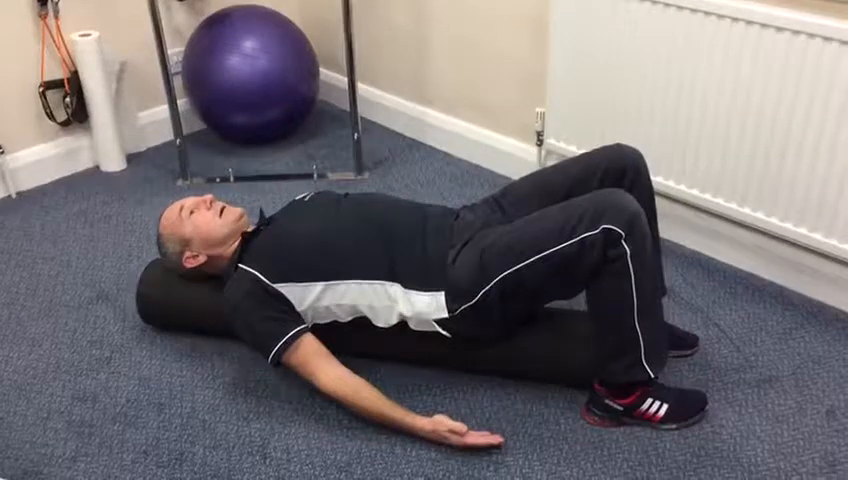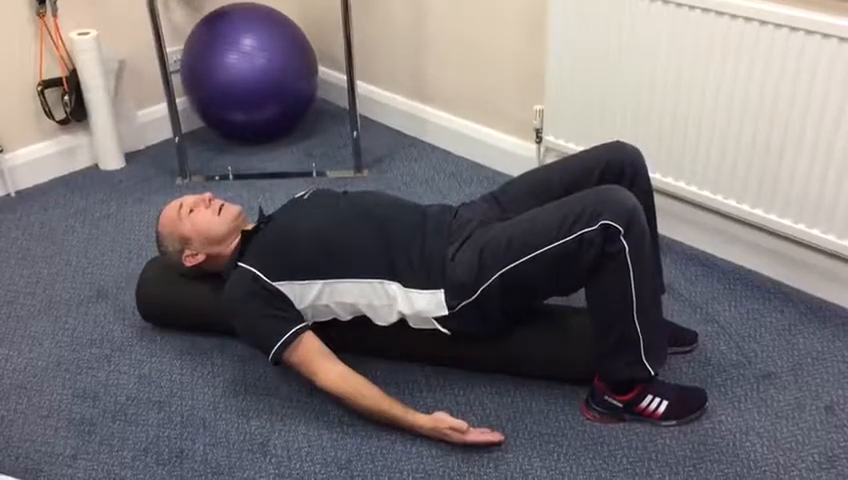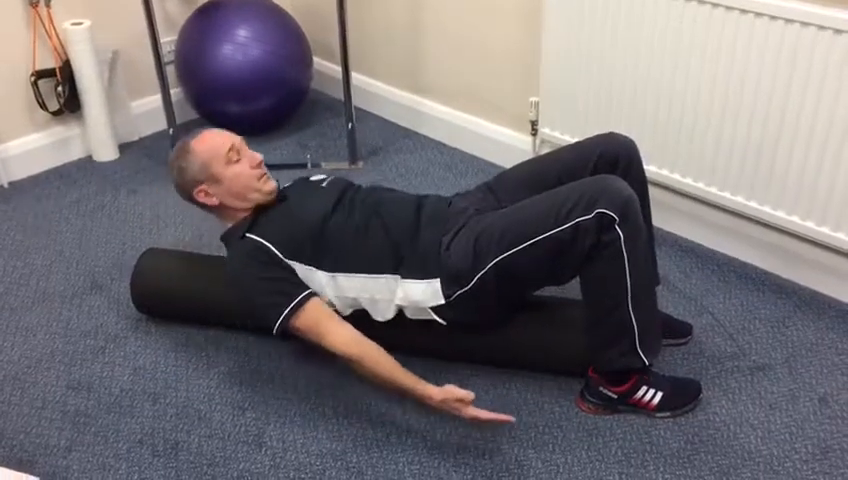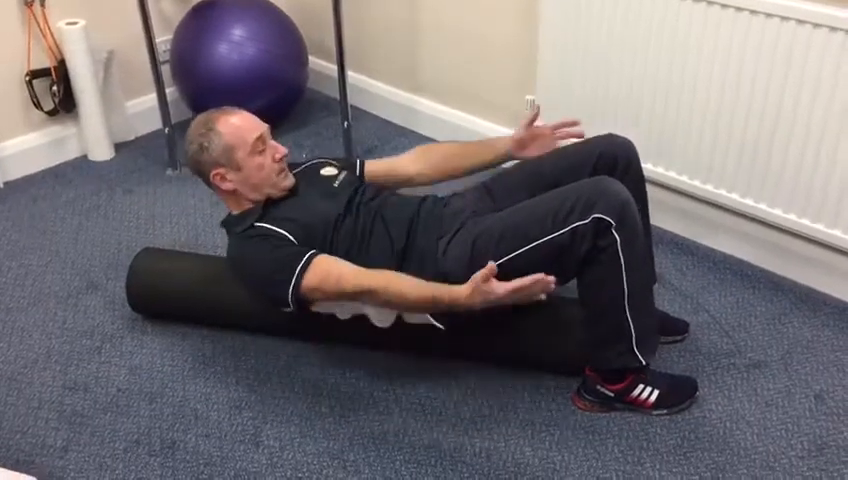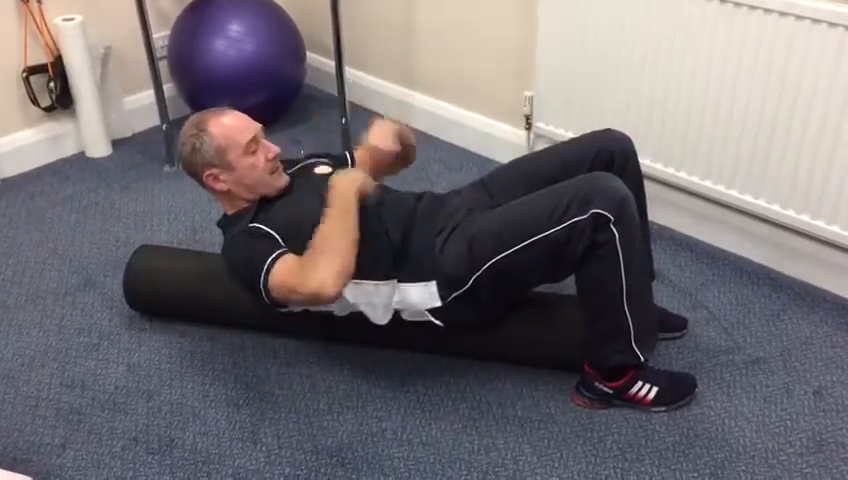
dt=1s
person 1, frame 1
left shoulder: (288, 217)
right shoulder: (250, 291)
right elbow: (323, 371)
right wrist: (421, 424)
left hip: (464, 225)
right hip: (463, 287)
left knee: (620, 163)
right knee: (617, 218)
left ankle: (639, 321)
right ankle: (625, 391)
person 1, frame 2
left shoulder: (287, 217)
right shoulder: (250, 288)
right elbow: (323, 369)
right wrist: (421, 422)
left hip: (461, 223)
right hip: (460, 284)
left knee: (619, 162)
right knee: (615, 214)
left ankle: (635, 317)
right ankle: (624, 387)
person 1, frame 3
left shoulder: (296, 193)
right shoulder: (253, 258)
right elbow: (334, 335)
right wrist: (430, 394)
left hip: (456, 214)
right hip: (456, 274)
left knee: (613, 152)
right knee: (610, 202)
left ankle: (630, 309)
right ankle: (619, 379)
person 1, frame 4
left shoulder: (303, 174)
right shoulder: (256, 247)
left elbow: (411, 166)
right elbow: (359, 285)
left wrist: (511, 147)
right wrist: (464, 298)
left hip: (454, 215)
right hip: (450, 266)
left knee: (612, 153)
right knee: (607, 207)
left ankle: (628, 309)
right ankle: (617, 378)
person 1, frame 5
left shoulder: (296, 170)
right shoulder: (248, 245)
left elbow: (404, 152)
right elbow: (322, 283)
left wrist: (385, 131)
right wrist: (344, 190)
left hip: (450, 212)
right hip: (446, 274)
left knee: (610, 148)
right knee: (605, 202)
left ankle: (627, 309)
right ankle: (615, 374)
